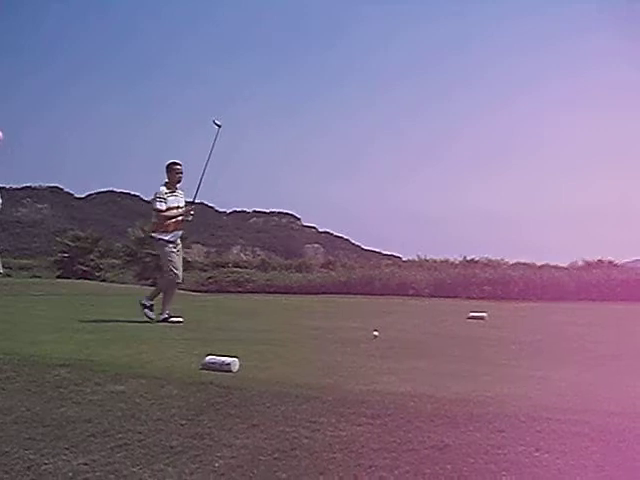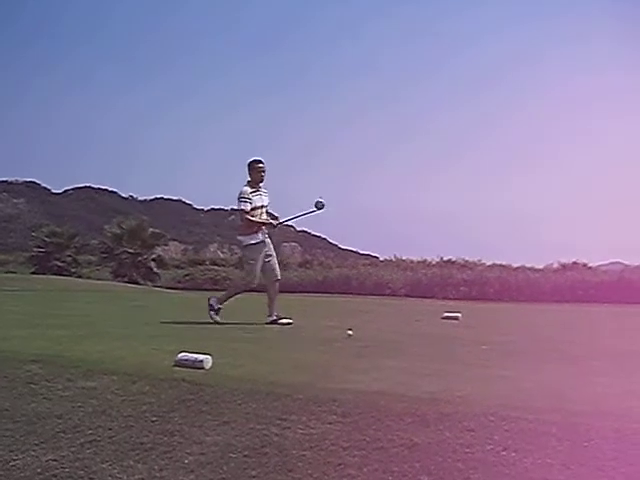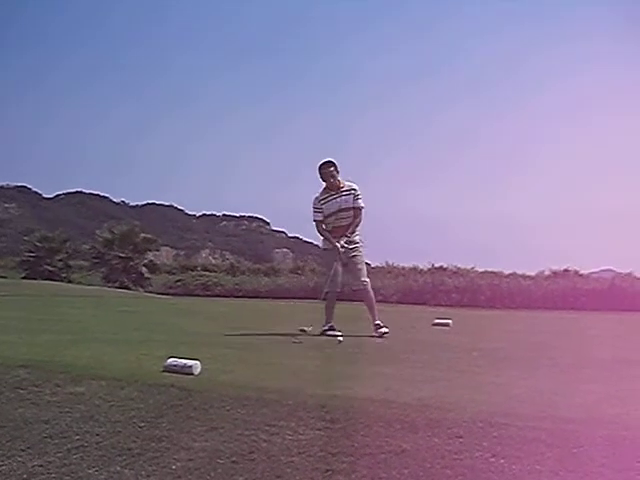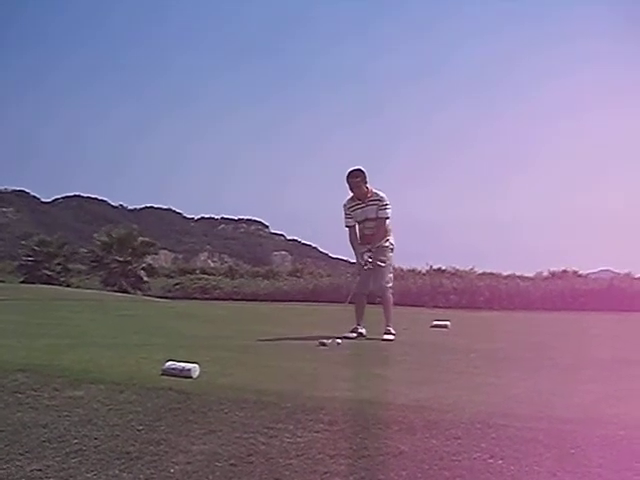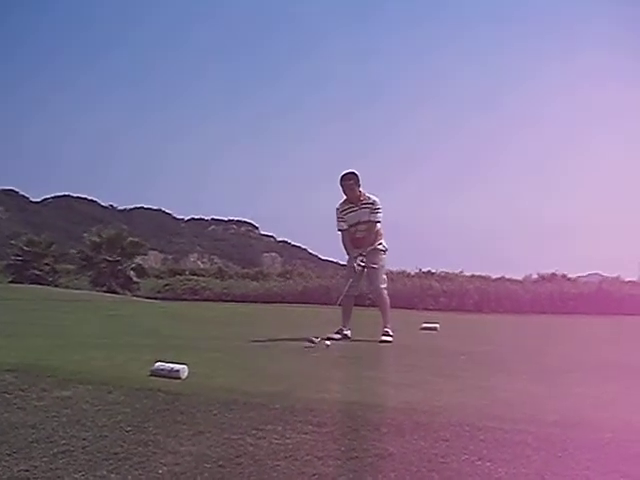
dt=1s
person 1, frame 1
left shoulder: (180, 194)
right shoulder: (161, 193)
right elbow: (159, 215)
left wrist: (187, 215)
right wrist: (181, 213)
left hip: (176, 238)
right hip: (164, 238)
left knee: (177, 277)
right knee: (173, 275)
left ankle: (164, 312)
right ankle: (148, 300)
person 1, frame 2
left shoulder: (264, 192)
right shoulder: (246, 192)
right elbow: (244, 218)
left wrist: (271, 219)
right wrist: (265, 222)
left hip: (263, 238)
right hip: (251, 241)
left knee: (274, 276)
right knee: (250, 280)
left ankle: (273, 315)
right ankle: (217, 302)
person 1, frame 3
left shoulder: (353, 190)
right shoulder: (319, 199)
left elbow: (358, 217)
right elbow: (319, 226)
left wrist: (345, 237)
right wrist: (334, 242)
left hip: (352, 242)
right hip: (331, 245)
left knee: (363, 282)
right knee: (332, 285)
left ankle: (376, 321)
right ankle: (328, 324)
person 1, frame 4
left shoulder: (380, 199)
right shoulder: (349, 205)
left elbow: (381, 228)
right elbow: (352, 232)
left wrist: (370, 250)
right wrist: (359, 253)
left hip: (382, 245)
right hip: (363, 249)
left knee: (383, 286)
right knee: (360, 288)
left ankle: (389, 327)
right ankle: (359, 326)
person 1, frame 5
left shoulder: (373, 202)
right shoulder: (341, 209)
left elbow: (372, 231)
right elbow: (345, 235)
left wrist: (363, 253)
right wrist: (353, 256)
left hip: (374, 248)
right hip: (355, 252)
left knee: (379, 288)
right knee: (348, 289)
left ankle: (387, 328)
right ankle: (345, 328)
